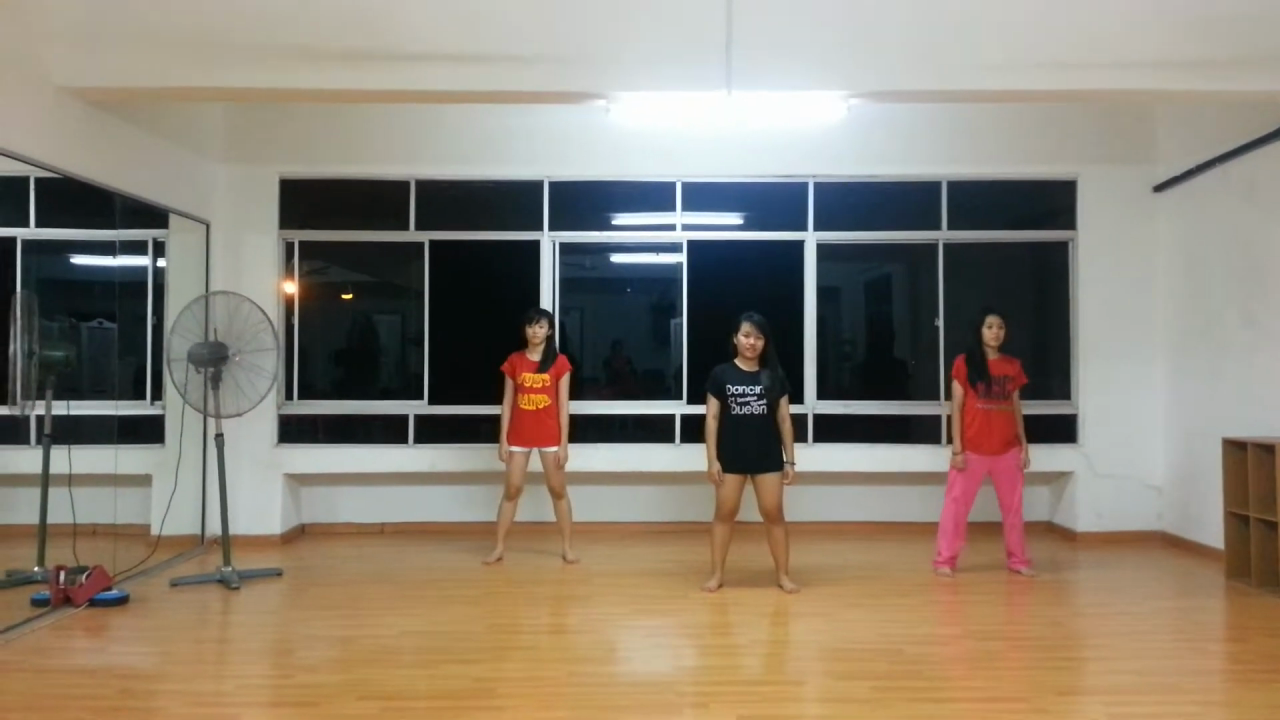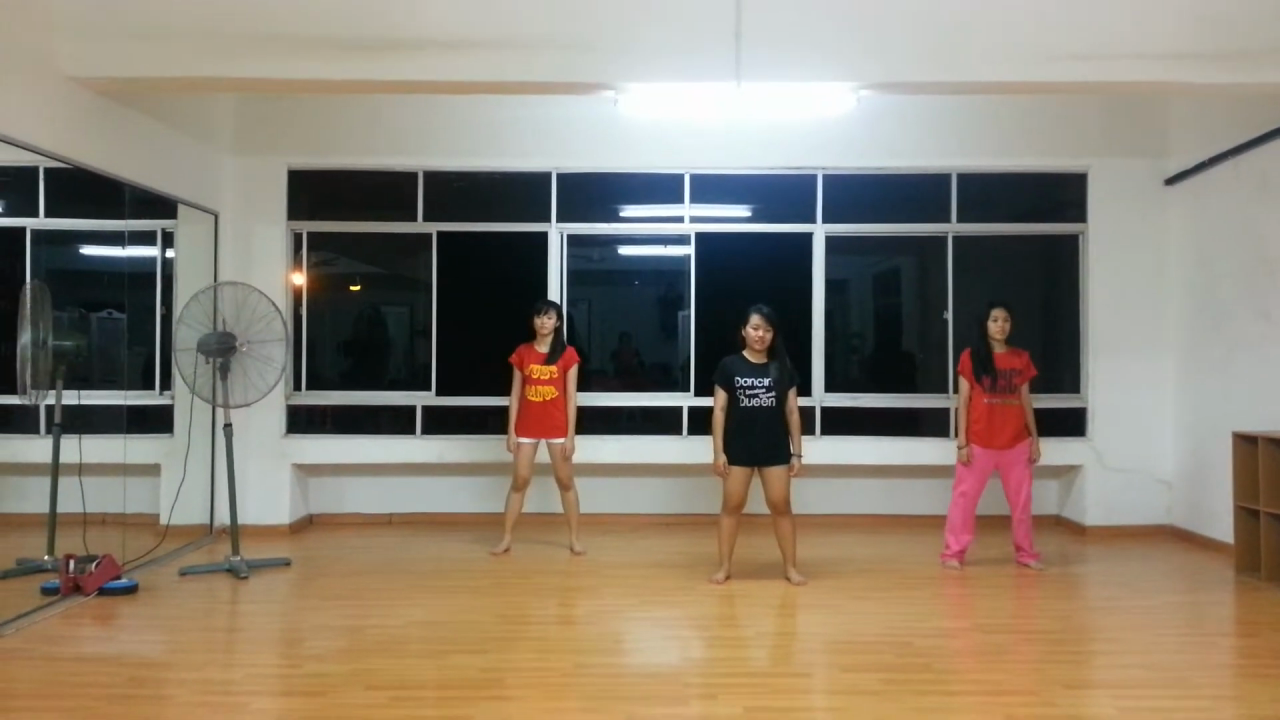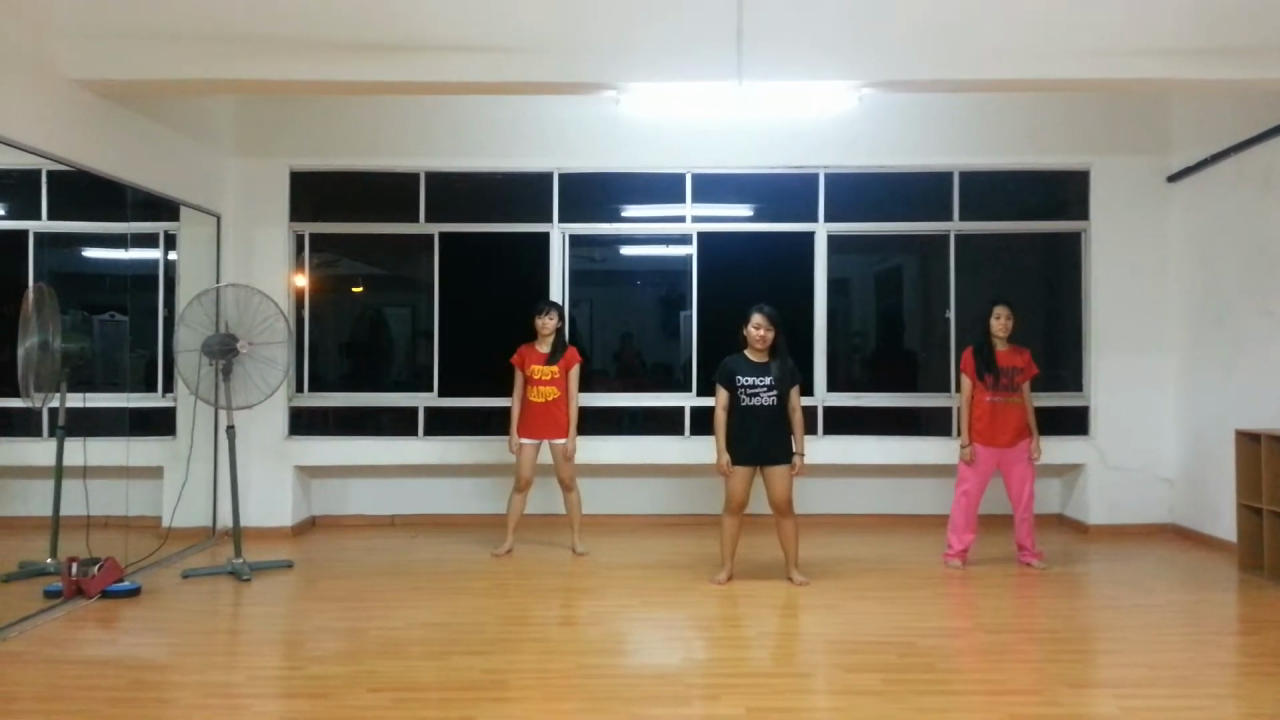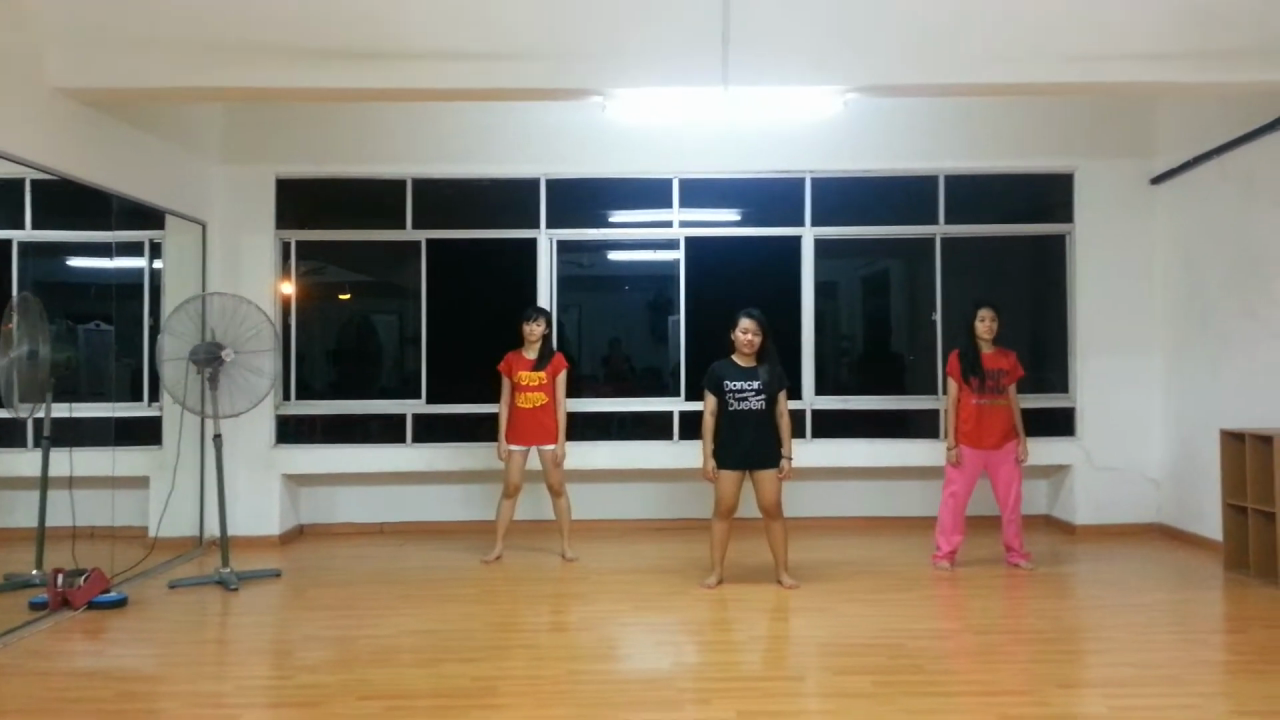
dt=0.5s
person 1, frame 1
left shoulder: (774, 376)
right shoulder: (721, 374)
left elbow: (784, 419)
right elbow: (712, 418)
left wrist: (790, 460)
right wrist: (712, 459)
left hip: (768, 457)
right hip: (731, 457)
left knee: (773, 514)
right knee: (725, 513)
left ankle: (783, 575)
right ankle: (717, 574)
person 1, frame 2
left shoulder: (782, 368)
right shoulder: (729, 366)
left elbow: (792, 411)
right elbow: (720, 410)
left wrist: (797, 452)
right wrist: (718, 451)
left hip: (775, 449)
right hip: (738, 449)
left knee: (781, 506)
right knee: (732, 505)
left ankle: (790, 567)
right ankle: (724, 566)
person 1, frame 3
left shoulder: (785, 366)
right shoulder: (730, 365)
left elbow: (795, 409)
right elbow: (721, 409)
left wrist: (799, 451)
right wrist: (721, 450)
left hip: (777, 449)
right hip: (740, 448)
left knee: (783, 506)
right knee: (734, 506)
left ankle: (792, 567)
right ankle: (726, 567)
person 1, frame 4
left shoulder: (772, 370)
right shoulder: (719, 370)
left elbow: (782, 414)
right elbow: (709, 414)
left wrist: (786, 454)
right wrist: (707, 455)
left hip: (766, 453)
right hip: (729, 453)
left knee: (772, 509)
right knee: (724, 510)
left ankle: (782, 571)
right ankle: (716, 571)
person 2, frame 1
left shoulder: (1013, 366)
right shoulder: (964, 363)
left elbow: (1016, 408)
right elbow: (956, 407)
left wrist: (1024, 445)
right wrist: (957, 448)
left hip: (1007, 450)
right hip: (972, 450)
left knee: (1013, 506)
right knee: (956, 505)
left ankle: (1018, 560)
right ankle: (945, 560)
person 2, frame 2
left shoulder: (1021, 358)
right shoulder: (971, 357)
left elbow: (1026, 401)
right elbow: (963, 401)
left wrist: (1035, 439)
right wrist: (962, 442)
left hip: (1016, 443)
right hip: (979, 443)
left knee: (1021, 500)
right knee: (965, 498)
left ankle: (1026, 552)
right ankle: (953, 552)
person 2, frame 3
left shoulder: (1023, 356)
right shoulder: (973, 355)
left elbow: (1026, 400)
right elbow: (965, 400)
left wrist: (1035, 437)
right wrist: (965, 441)
left hip: (1017, 441)
right hip: (982, 442)
left knee: (1024, 498)
right knee: (967, 497)
left ankle: (1028, 551)
right ankle: (956, 552)
person 2, frame 4
left shoulder: (1008, 359)
right shoulder: (959, 358)
left elbow: (1013, 402)
right elbow: (952, 403)
left wrist: (1022, 439)
right wrist: (951, 443)
left hip: (1004, 443)
right hip: (968, 444)
left knee: (1011, 500)
right knee: (954, 499)
left ankle: (1016, 552)
right ankle: (944, 554)
person 3, frame 1
left shoulder: (559, 362)
right shoulder: (514, 361)
left elbow: (563, 405)
right elbow: (507, 403)
left wrist: (564, 443)
right wrist: (503, 439)
left hip: (549, 436)
right hip: (519, 436)
left knee: (558, 490)
right knee: (512, 490)
left ankle: (567, 547)
right ankle: (499, 547)
person 3, frame 2
left shoulder: (567, 354)
right shoulder: (522, 352)
left elbow: (571, 397)
right elbow: (515, 394)
left wrist: (571, 435)
right wrist: (511, 431)
left hip: (557, 428)
right hip: (527, 427)
left knee: (565, 482)
right knee: (519, 481)
left ankle: (574, 539)
right ankle: (506, 538)
person 3, frame 3
left shoulder: (569, 354)
right shoulder: (523, 353)
left elbow: (573, 397)
right elbow: (517, 395)
left wrist: (572, 435)
right wrist: (513, 431)
left hip: (559, 428)
right hip: (529, 428)
left knee: (568, 482)
right knee: (522, 482)
left ankle: (576, 539)
right ankle: (509, 539)
person 3, frame 4
left shoulder: (556, 360)
right shoulder: (510, 360)
left elbow: (560, 403)
right elbow: (505, 402)
left wrist: (561, 441)
right wrist: (501, 439)
left hip: (547, 435)
right hip: (517, 435)
left knee: (557, 488)
right knee: (510, 488)
left ankle: (566, 545)
right ankle: (498, 546)
